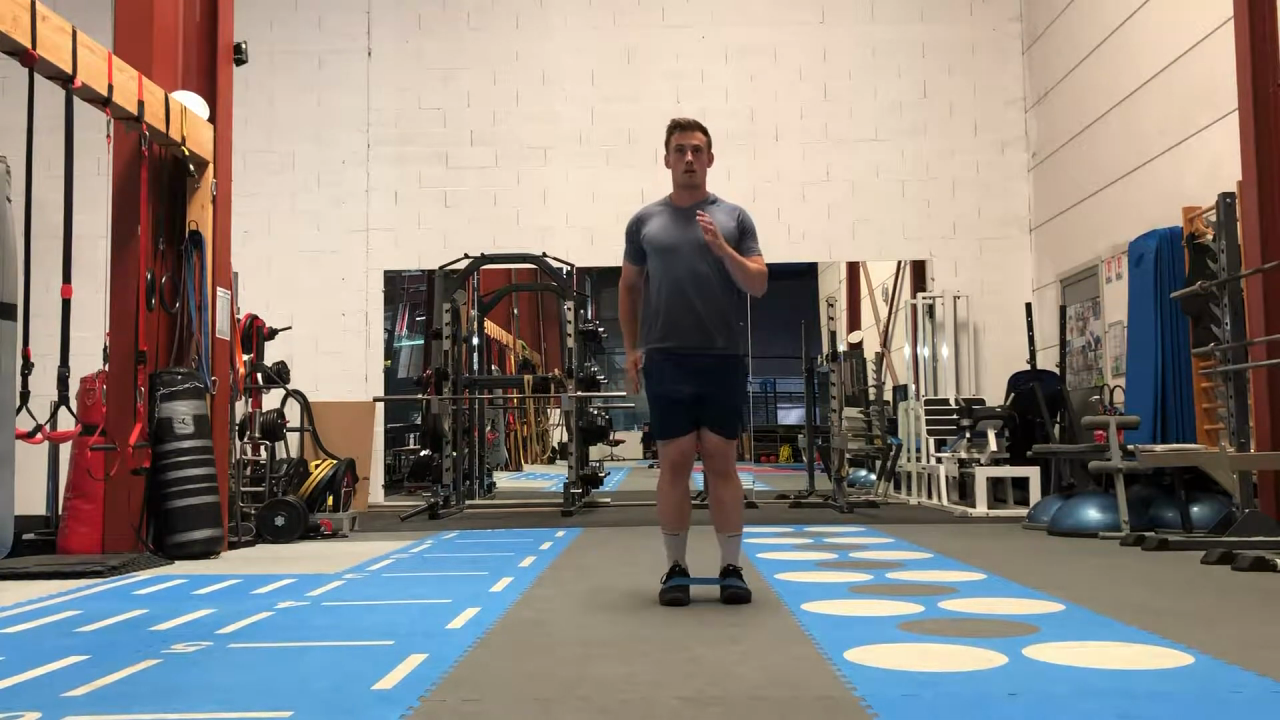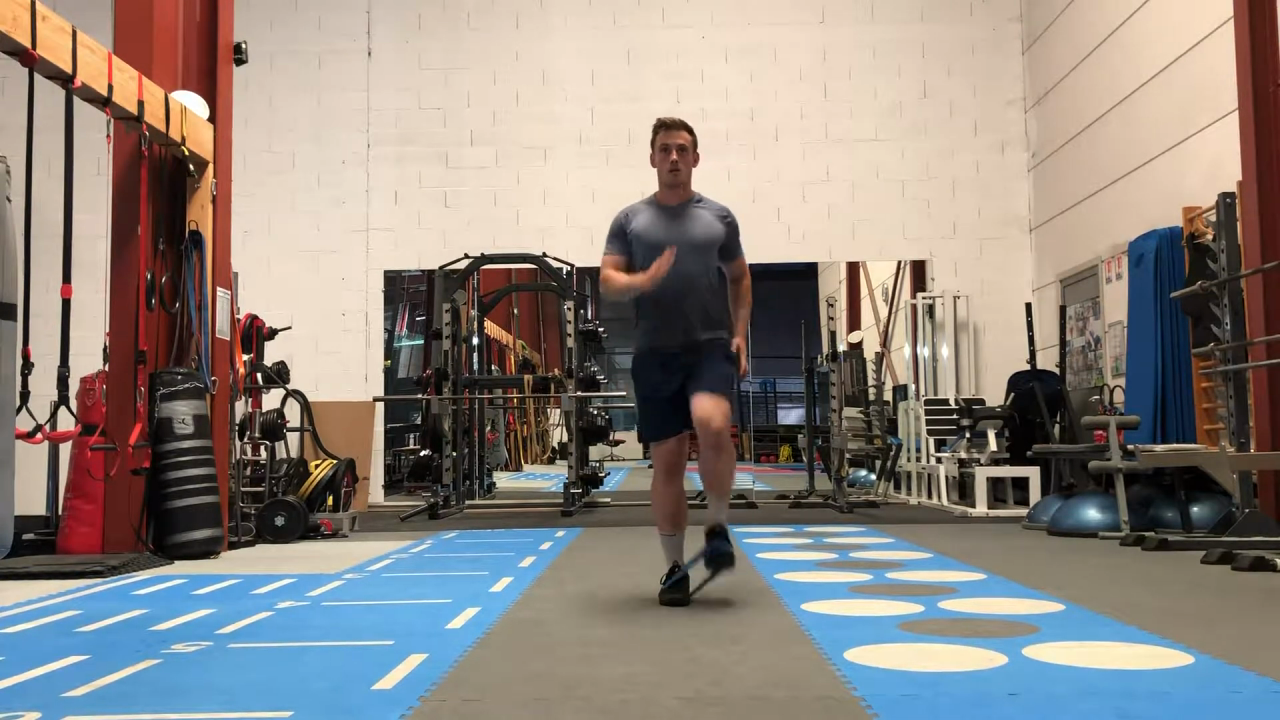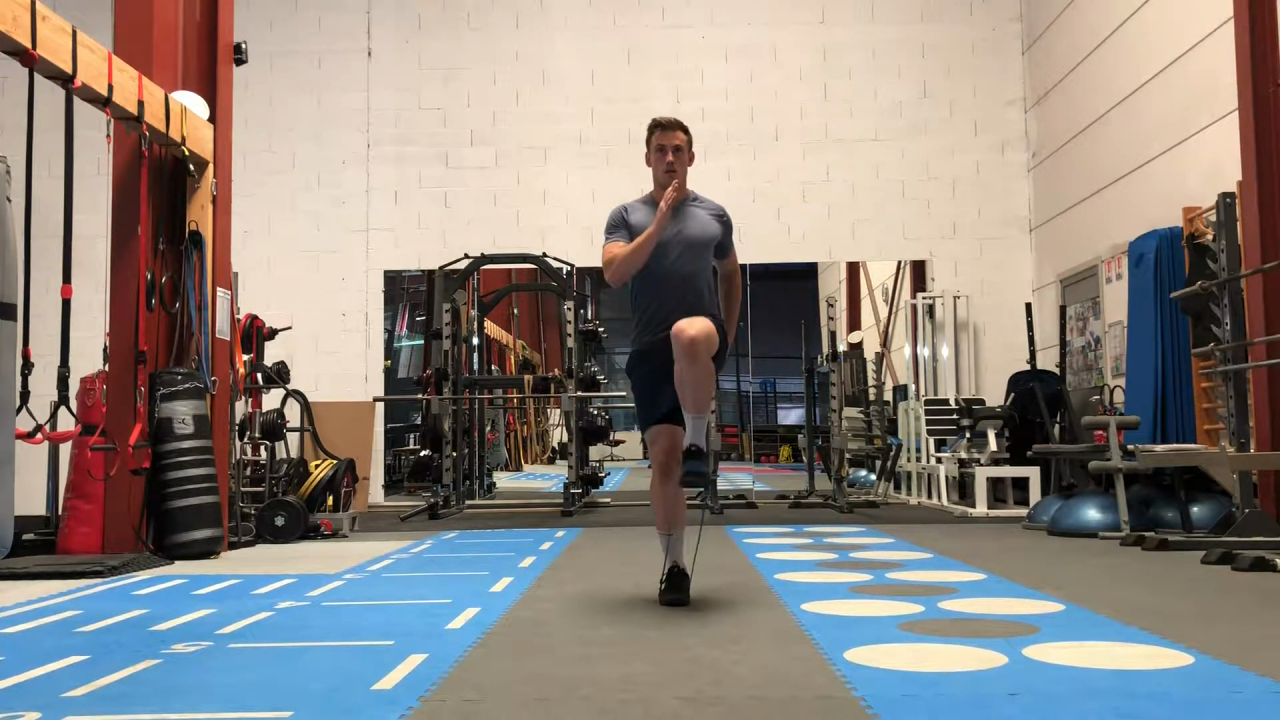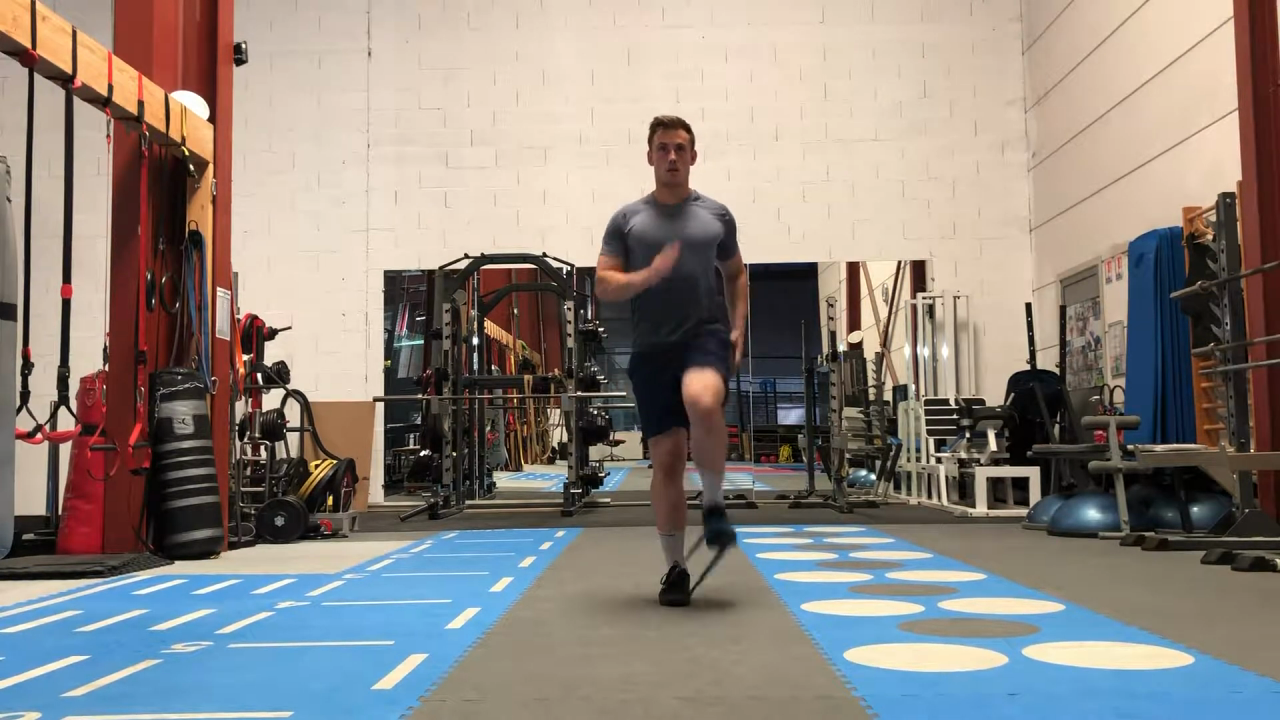
dt=0.4s
person 1, frame 1
left shoulder: (734, 217)
right shoulder: (644, 221)
left elbow: (758, 282)
right elbow: (629, 287)
left wrist: (724, 249)
right wrist: (631, 348)
left hip: (722, 358)
right hip: (666, 360)
left knee: (721, 461)
right knee: (674, 461)
left ankle: (730, 568)
right ankle: (676, 569)
person 1, frame 2
left shoulder: (720, 216)
right shoulder: (630, 219)
left elbow: (740, 278)
right elbow: (607, 282)
left wrist: (740, 335)
right wrist: (643, 281)
left hip: (710, 346)
right hip: (655, 355)
left knee: (713, 427)
right knee: (667, 462)
left ankle: (717, 525)
right ankle: (674, 567)
person 1, frame 3
left shoulder: (714, 214)
right shoulder: (627, 214)
left elbow: (730, 275)
right elbow: (614, 272)
left wrist: (727, 334)
right wrist: (659, 222)
left hip: (701, 336)
right hip: (651, 348)
left knee: (688, 335)
right knee: (662, 457)
left ankle: (696, 444)
right ankle: (674, 568)
person 1, frame 4
left shoulder: (717, 214)
right shoulder: (627, 218)
left elbow: (737, 273)
right elbow: (603, 279)
left wrist: (738, 327)
right wrist: (646, 277)
left hip: (707, 339)
right hip: (652, 352)
left knee: (703, 400)
right knee: (667, 460)
left ankle: (714, 502)
right ankle: (674, 567)
